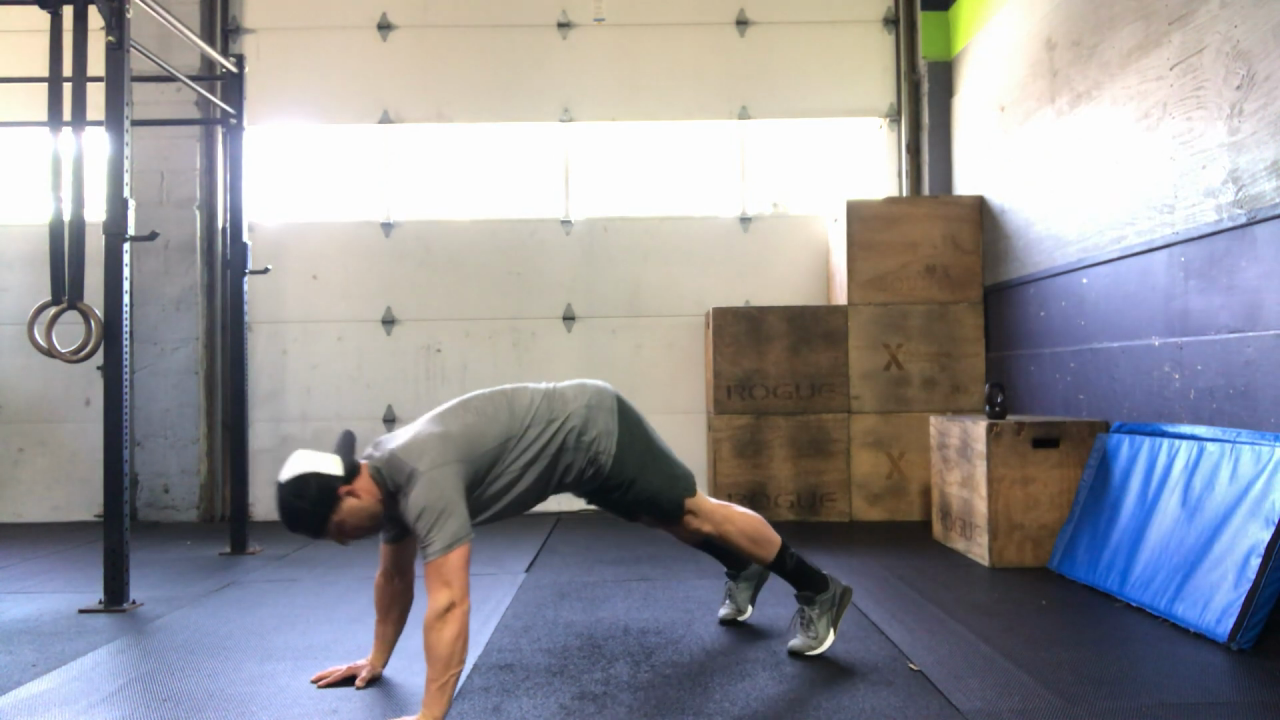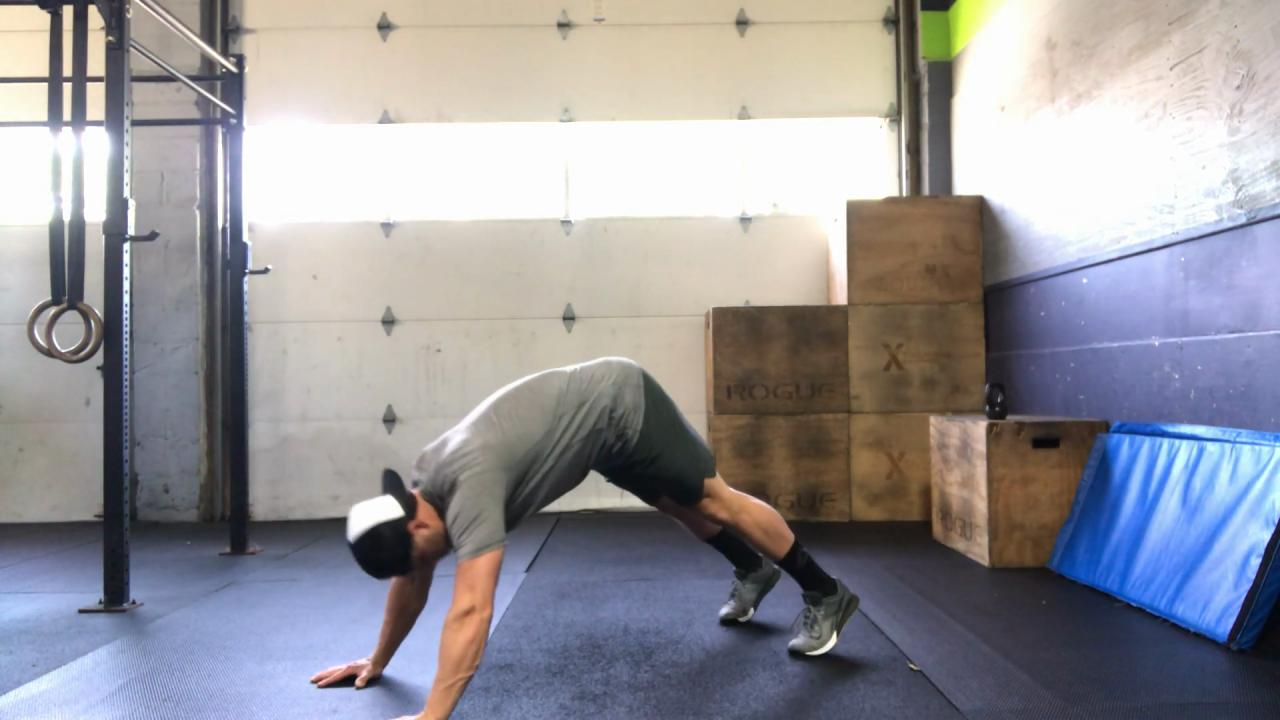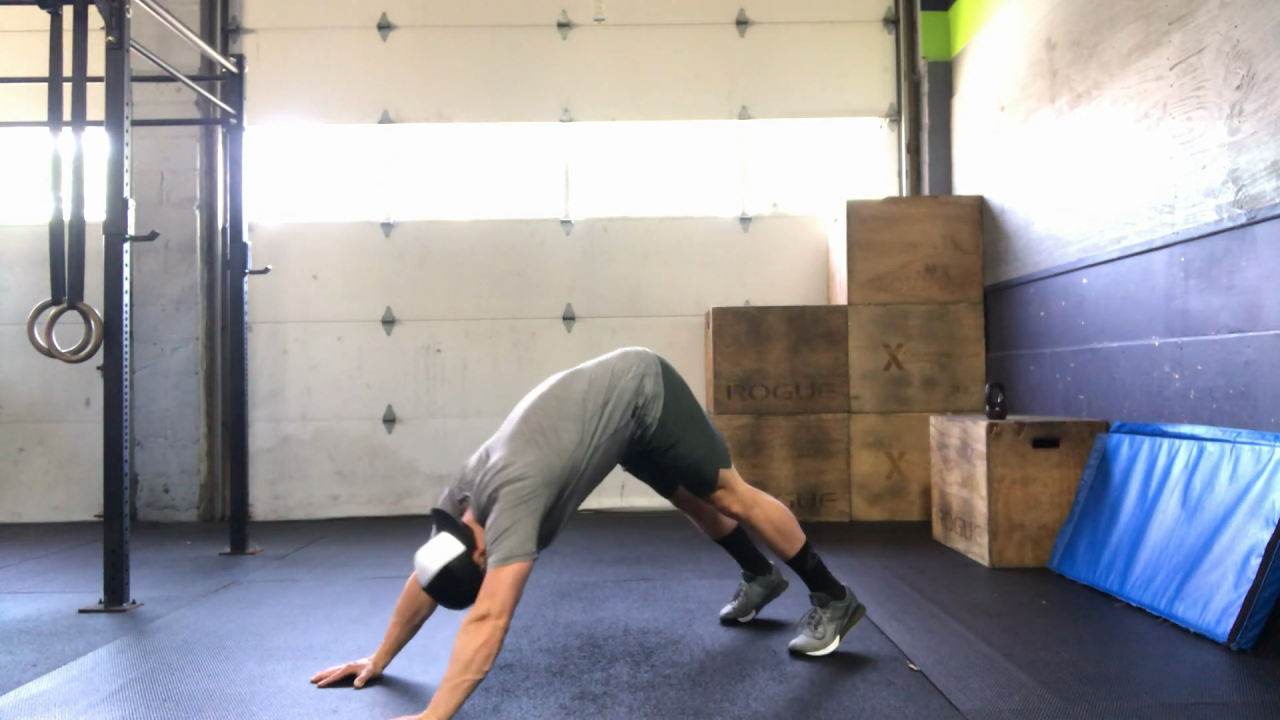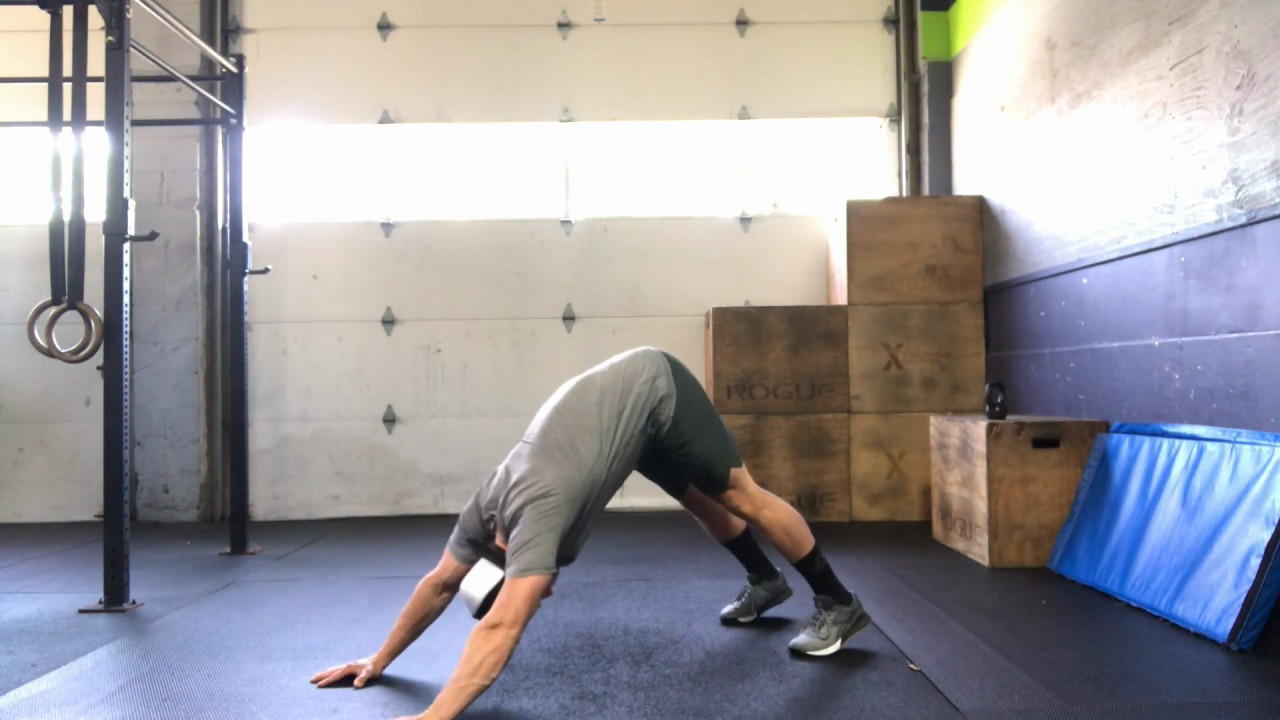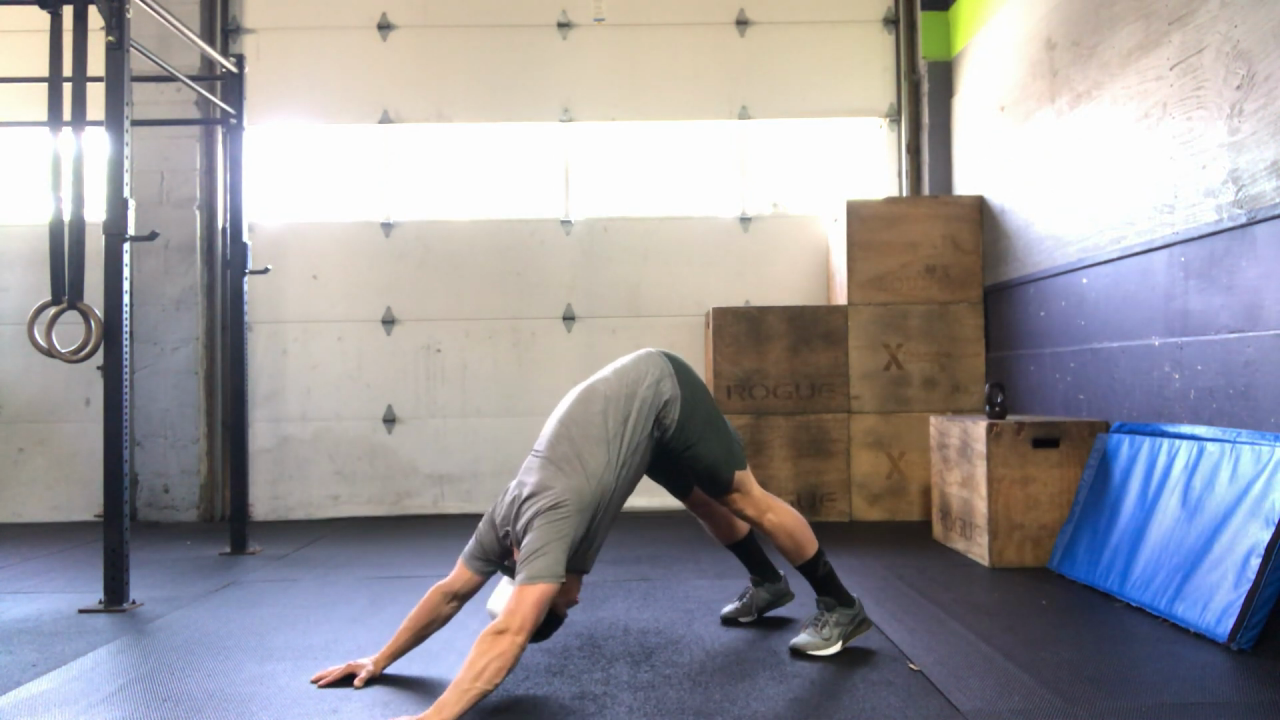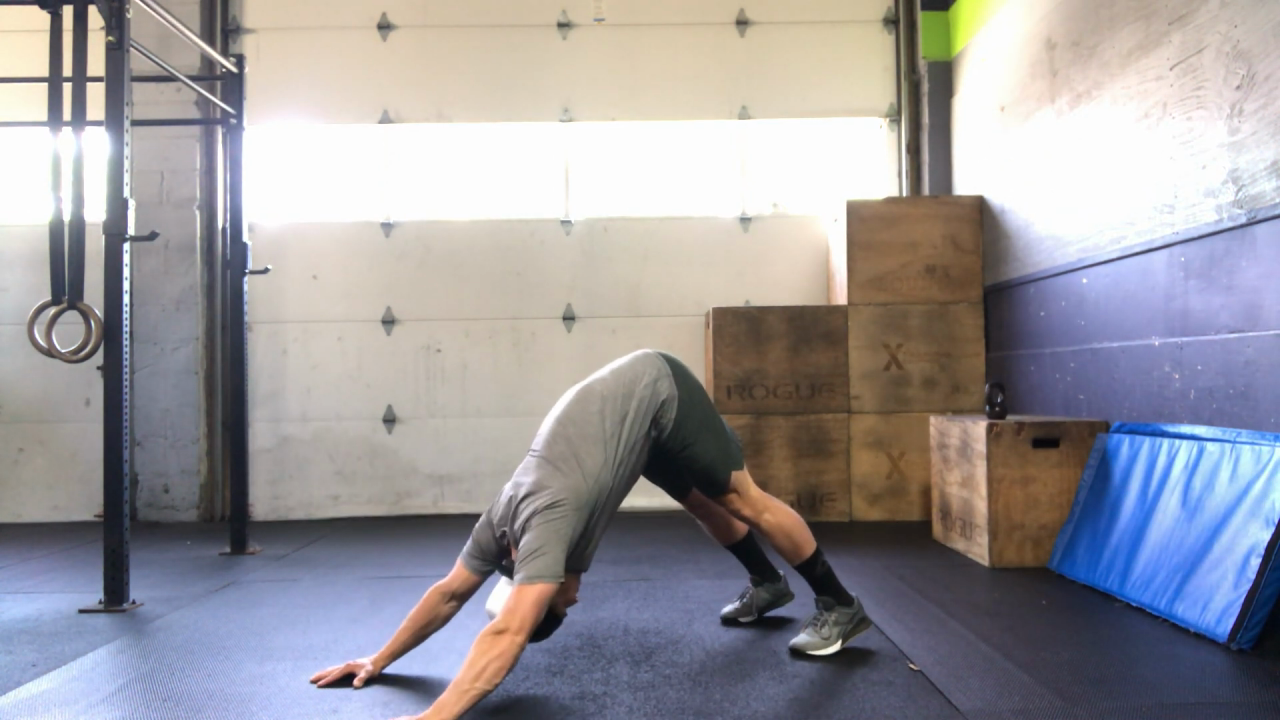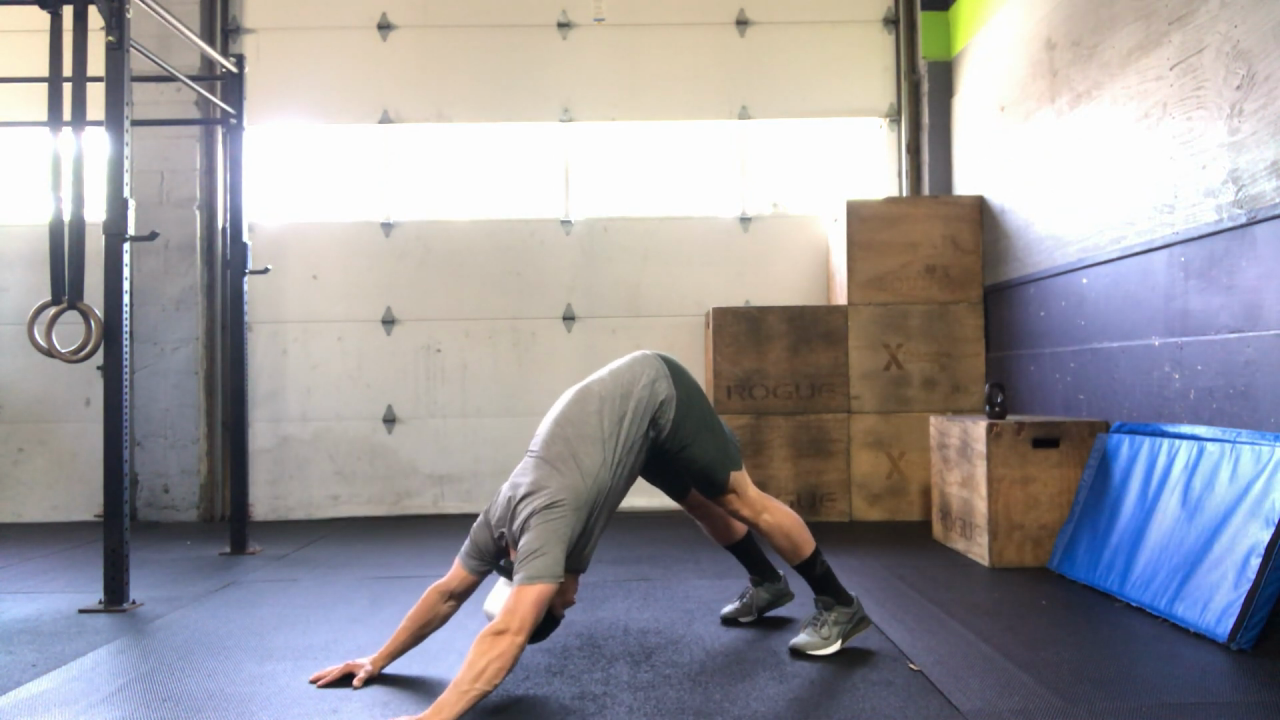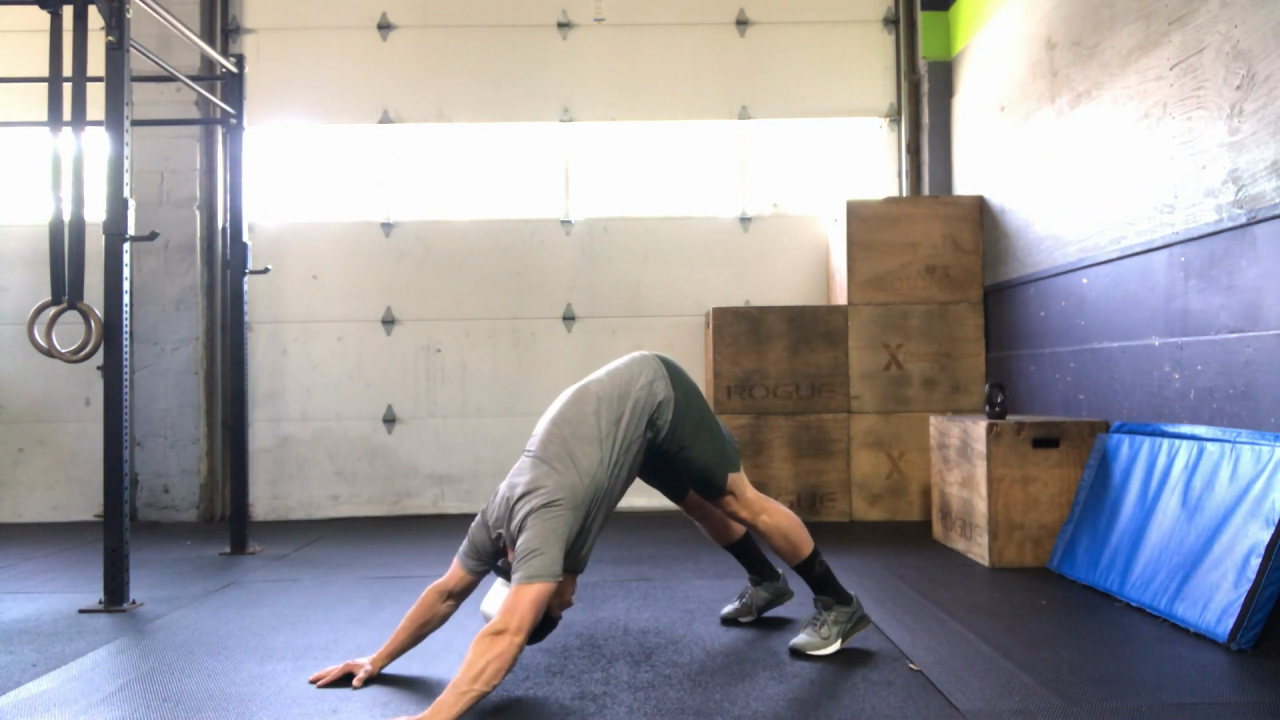
dt=0.4s
person 1, frame 1
left shoulder: (422, 479)
right shoulder: (383, 474)
left elbow: (448, 603)
right elbow: (394, 576)
right wrist: (376, 659)
left hip: (593, 429)
right hip: (575, 438)
left knee: (696, 513)
right knee: (666, 518)
left ankle: (818, 592)
right ankle: (744, 573)
person 1, frame 2
left shoulder: (469, 486)
right shoulder: (426, 482)
left elbow: (471, 609)
right elbow: (414, 584)
right wrist: (376, 661)
left hip: (622, 404)
right hip: (603, 417)
left knee: (714, 500)
right knee: (678, 505)
left ankle: (826, 595)
right ankle: (753, 572)
person 1, frame 3
left shoulder: (512, 499)
right shoulder: (464, 493)
left elbow: (488, 618)
right elbow: (423, 581)
right wrist: (378, 659)
left hip: (644, 392)
right hip: (622, 406)
left knee: (731, 495)
right knee: (691, 499)
left ankle: (832, 600)
right ankle: (760, 576)
person 1, frame 4
left shoulder: (538, 512)
right shoulder: (489, 505)
left elbow: (502, 627)
right elbow: (439, 584)
right wrist: (379, 660)
left hip: (656, 389)
right hip: (631, 397)
left knee: (741, 496)
right knee: (699, 500)
left ankle: (838, 604)
right ankle: (766, 581)
person 1, frame 5
left shoulder: (548, 522)
right shoulder: (506, 518)
left elbow: (507, 634)
right elbow: (449, 592)
right wrist: (379, 660)
left hip: (661, 391)
right hip: (636, 398)
left knee: (746, 500)
right knee: (705, 503)
left ankle: (840, 607)
right ankle: (768, 584)
person 1, frame 6
left shoulder: (547, 522)
right shoulder: (504, 517)
left elbow: (507, 633)
right elbow: (448, 593)
right wrist: (378, 660)
left hip: (658, 391)
right hip: (633, 400)
left knee: (742, 499)
right knee: (703, 504)
left ankle: (839, 606)
right ankle: (768, 583)
person 1, frame 7
left shoulder: (546, 523)
right shoulder: (502, 517)
left elbow: (507, 633)
right elbow: (448, 592)
right wrist: (377, 660)
left hip: (656, 393)
right hip: (633, 405)
left knee: (741, 499)
right knee: (702, 504)
left ankle: (838, 605)
right ankle: (767, 583)
person 1, frame 8
left shoulder: (542, 522)
right shoulder: (498, 517)
left elbow: (505, 633)
right elbow: (445, 592)
right wrist: (376, 661)
left hip: (654, 394)
right hip: (628, 405)
left knee: (738, 500)
right knee: (700, 505)
left ankle: (838, 605)
right ankle: (767, 582)
